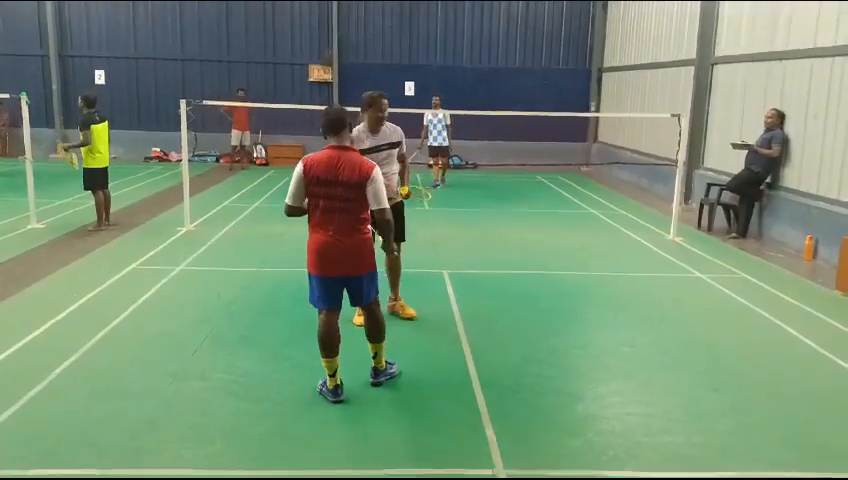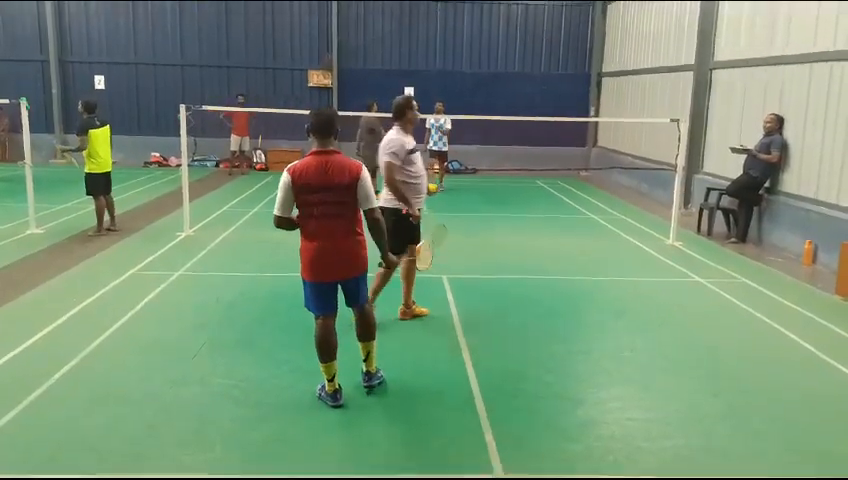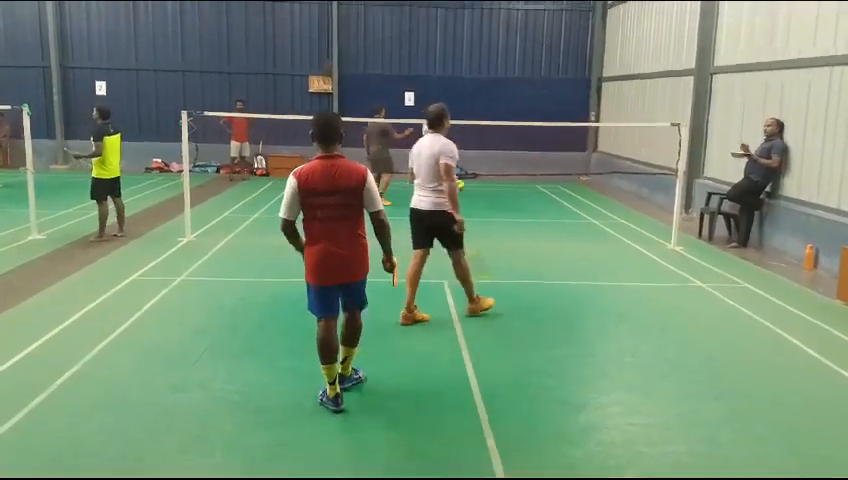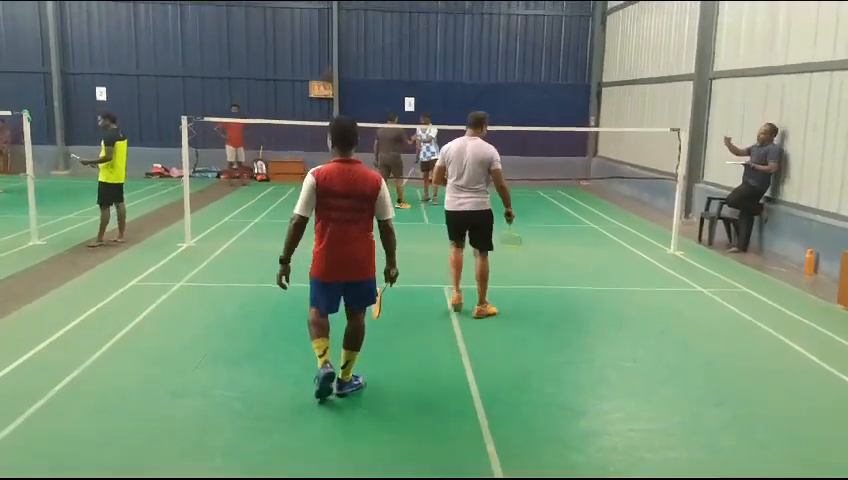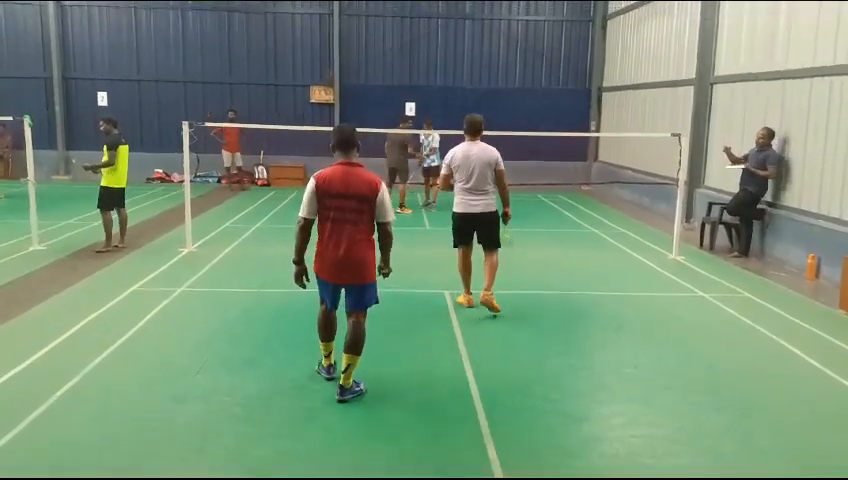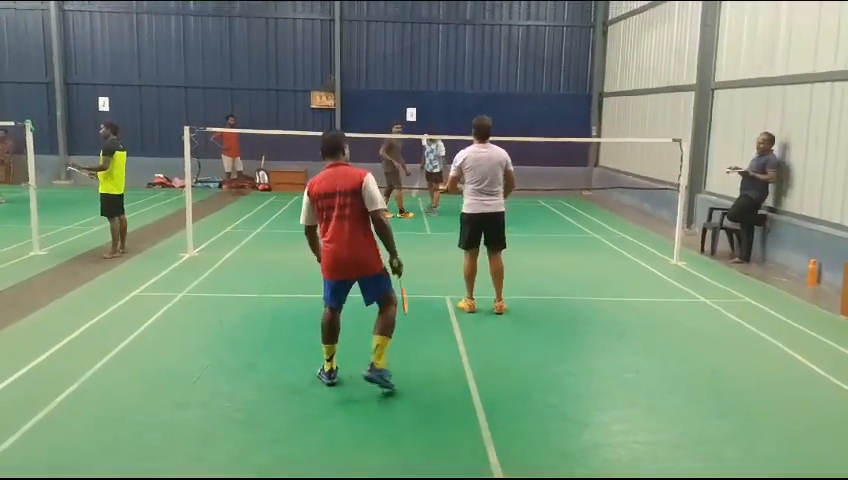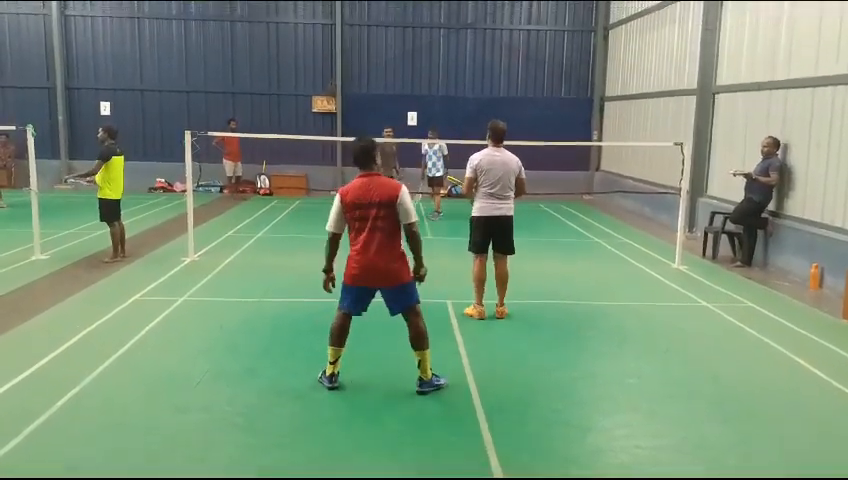
dt=0.4s
person 1, frame 1
left shoulder: (307, 164)
right shoulder: (368, 168)
left elbow: (291, 210)
right elbow: (383, 217)
right wrist: (389, 243)
left hip: (322, 252)
right hip: (358, 252)
left knee: (327, 313)
right knee: (371, 307)
left ankle: (333, 383)
right ankle: (379, 368)
person 1, frame 2
left shoulder: (293, 172)
right shoulder: (356, 169)
left elbow: (280, 221)
right elbow: (374, 217)
right wrist: (385, 253)
left hip: (316, 257)
right hip: (352, 255)
left knee: (324, 318)
right knee: (362, 308)
left ankle: (332, 387)
right ankle: (370, 371)
person 1, frame 3
left shoulder: (300, 176)
right shoulder: (361, 173)
left elbow: (286, 225)
right elbow: (380, 219)
left wrist: (303, 248)
right wrist: (388, 254)
left hip: (320, 260)
right hip: (354, 259)
left knee: (326, 321)
right knee: (353, 313)
left ankle: (333, 391)
right ankle: (346, 372)
person 1, frame 4
left shoulder: (317, 176)
right shoulder: (375, 180)
left elbow: (298, 222)
right elbow: (387, 227)
left wrist: (285, 261)
right wrist: (391, 263)
left hip: (326, 261)
right hip: (361, 262)
left knee: (318, 312)
right knee: (356, 316)
left ankle: (324, 363)
right ankle: (346, 377)
person 1, frame 5
left shoulder: (319, 179)
right shoulder: (375, 183)
left elbow: (304, 225)
right elbow: (385, 229)
left wrist: (299, 262)
right wrist: (385, 260)
left hip: (327, 261)
right hip: (361, 263)
left knee: (327, 308)
right knee: (356, 318)
left ankle: (327, 364)
right ankle: (346, 384)
person 1, frame 6
left shoulder: (313, 186)
right shoulder: (362, 177)
left elbow: (310, 230)
right elbow: (379, 220)
left wrist: (322, 258)
right wrist: (393, 255)
left hip: (333, 259)
right hip: (365, 258)
left knee: (332, 310)
right knee: (388, 304)
left ankle: (329, 368)
right ankle: (377, 365)
person 1, frame 7
left shoulder: (344, 193)
right shoulder: (397, 189)
left elbow: (333, 236)
right elbow: (412, 232)
left wrist: (328, 269)
right wrist: (419, 263)
left hip: (358, 269)
right hip: (393, 268)
left knee: (343, 315)
right knee: (414, 317)
left ankle: (331, 372)
right ankle: (425, 377)
person 2, frame 1
left shoulder: (396, 132)
right shoulder: (354, 138)
left elbow: (403, 161)
left wrist: (404, 185)
left hip: (393, 203)
left knee: (394, 251)
left ankle: (395, 301)
person 2, frame 2
left shoulder: (407, 138)
right shoulder: (395, 141)
right elbow: (390, 179)
left wrist: (426, 186)
right wrist: (410, 207)
left hip: (407, 206)
right hip: (398, 208)
left knee: (410, 254)
right knee: (394, 259)
left ankle: (407, 306)
right ankle: (368, 305)
person 2, frame 3
left shoulder: (417, 145)
right shoulder: (446, 145)
right elbow: (448, 180)
right wrist: (456, 212)
left hip: (418, 207)
right hip: (441, 209)
left knee: (419, 256)
right knee: (457, 256)
left ankle: (409, 309)
right ankle: (474, 302)
person 2, frame 4
left shoulder: (448, 147)
right shoulder: (489, 150)
left elbow: (437, 178)
right elbow: (500, 184)
right wrist: (508, 208)
left hip: (453, 207)
right hip: (480, 209)
left knee: (456, 247)
right knee: (481, 255)
left ankle: (456, 293)
right ankle: (481, 305)
person 2, frame 5
left shoulder: (453, 153)
right shoulder: (492, 152)
left elbow: (443, 185)
right elbow: (502, 185)
right wrist: (506, 208)
left hip: (461, 210)
right hip: (487, 210)
left knee: (464, 252)
right knee: (491, 252)
left ankle: (467, 295)
right ankle: (487, 292)
person 2, frame 6
left shoulder: (463, 155)
right shoulder: (502, 154)
left elbow: (451, 186)
right elbow: (511, 184)
left hip: (471, 211)
right hip: (496, 211)
left knee: (470, 255)
right knee: (495, 255)
left ankle: (469, 300)
right ankle: (499, 301)
person 2, frame 7
left shoulder: (477, 158)
right shoulder: (514, 160)
left elbow: (467, 190)
right elbow: (521, 191)
left hip: (482, 214)
right hip: (505, 215)
left knee: (479, 260)
right knee: (501, 261)
left ankle: (478, 307)
right ankle: (500, 306)
person 3, frame 1
left shoulder: (85, 120)
right shoulder: (102, 117)
left elbow: (86, 141)
left wrist: (70, 146)
left hip: (92, 162)
right hip: (104, 160)
left knee: (97, 191)
right knee: (105, 190)
left ankle: (100, 223)
right ankle: (107, 219)
person 3, frame 2
left shoulder: (83, 125)
right shoulder: (104, 122)
left elbow: (82, 147)
left wrist: (67, 149)
left hip: (94, 167)
right hip: (106, 165)
left knee: (98, 197)
right knee: (107, 195)
left ankle: (100, 228)
right ankle: (113, 223)
person 3, frame 3
left shoulder: (98, 130)
right shoulder: (115, 129)
left elbow: (98, 152)
left wrist: (81, 156)
left hip: (102, 173)
right hip: (115, 171)
left knee: (102, 202)
right knee: (117, 199)
left ankle: (101, 234)
right ankle: (121, 229)
person 3, frame 4
left shoulder: (108, 135)
right shoulder: (121, 134)
left elbow: (108, 157)
left wrist: (90, 161)
right wrist: (98, 163)
left hip: (108, 177)
right hip: (119, 176)
left knee: (104, 206)
right knee: (119, 204)
left ankle: (100, 238)
right ankle: (121, 235)
person 3, frame 5
left shoulder: (111, 140)
right shoulder: (122, 139)
left elbow: (111, 161)
left wrist: (92, 166)
right wrist: (100, 169)
left hip: (110, 182)
right hip: (120, 181)
left knee: (105, 210)
right knee: (121, 209)
left ankle: (108, 242)
right ankle: (122, 240)
person 3, frame 6
left shoulder: (108, 145)
right shoulder: (120, 145)
left elbow: (104, 166)
left wrist: (82, 167)
right wrist: (98, 173)
left hip: (109, 188)
right hip: (118, 187)
left knee: (112, 218)
right knee: (120, 216)
left ankle: (114, 250)
right ankle: (122, 246)
person 3, frame 7
left shoulder: (106, 150)
right shoulder: (118, 150)
left elbow: (94, 171)
left wrist: (74, 176)
right wrist: (96, 180)
left hip: (107, 193)
right hip: (116, 192)
left knee: (112, 223)
right knee: (118, 221)
left ankle: (115, 254)
right ankle: (122, 251)
person 4, frame 1
left shoulder: (778, 134)
right shoulder: (767, 132)
left elbow: (775, 153)
left wrist: (756, 149)
right wrist: (750, 146)
left hip: (758, 171)
right hip: (753, 169)
left knee: (732, 185)
right knee: (746, 201)
left ankle: (757, 194)
right ankle: (740, 232)
person 4, frame 2
left shoulder: (777, 139)
right shoulder: (766, 137)
left elbow: (774, 158)
left wrist: (755, 154)
right wrist: (748, 151)
left hip: (756, 175)
right hip: (751, 174)
left knee: (731, 189)
right knee: (745, 205)
left ankle: (757, 199)
right ankle: (740, 236)
person 4, frame 3
left shoulder: (778, 144)
right shoulder: (766, 142)
left elbow: (774, 163)
left wrist: (756, 159)
right wrist: (747, 152)
left hip: (757, 180)
right hip: (752, 179)
left knee: (732, 194)
right knee: (746, 209)
left ankle: (758, 203)
right ankle: (741, 241)
person 4, frame 4
left shoulder: (773, 149)
right shoulder: (756, 146)
left elbow: (772, 168)
right elbow: (739, 152)
left wrist: (753, 165)
right wrist: (728, 144)
left hip: (757, 184)
right hip: (750, 183)
left knee: (731, 200)
right knee: (745, 214)
left ankle: (759, 208)
right ankle: (741, 245)
person 4, frame 5
left shoulder: (772, 155)
right shoulder: (754, 151)
left elbow: (772, 174)
right elbow: (738, 161)
left wrist: (752, 170)
right wrist: (729, 153)
left hip: (754, 190)
right hip: (746, 188)
left knee: (732, 208)
right knee: (745, 219)
left ankle: (760, 213)
right ankle: (743, 251)
person 4, frame 6
left shoulder: (771, 159)
right shoulder: (757, 157)
left elbow: (772, 178)
left wrist: (752, 174)
right wrist: (739, 170)
left hip: (754, 195)
right hip: (747, 194)
left knee: (732, 215)
right knee: (746, 225)
left ankle: (762, 219)
right ankle: (744, 256)
person 4, frame 7
left shoulder: (775, 162)
right shoulder: (765, 160)
left elbow: (774, 181)
left wrist: (754, 177)
right wrist: (746, 175)
left hip: (758, 199)
right hip: (752, 198)
left knee: (735, 217)
right knee: (749, 229)
left ankle: (764, 223)
right ankle: (745, 260)
